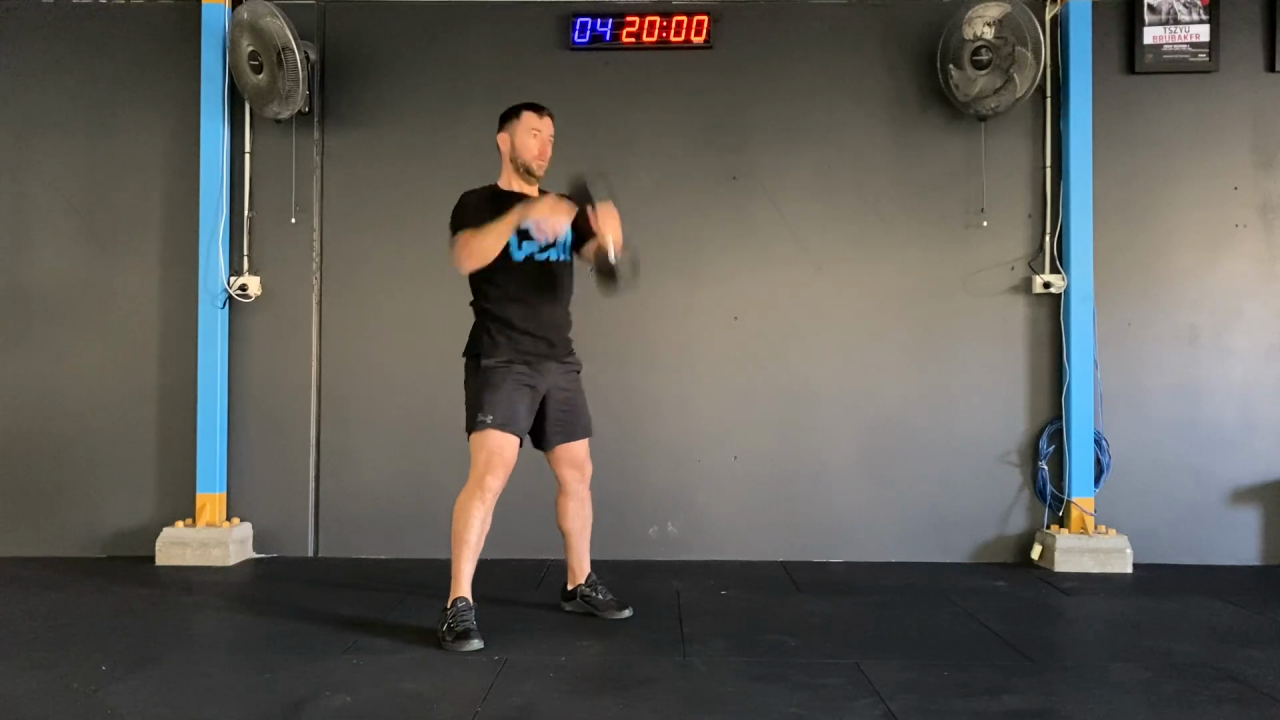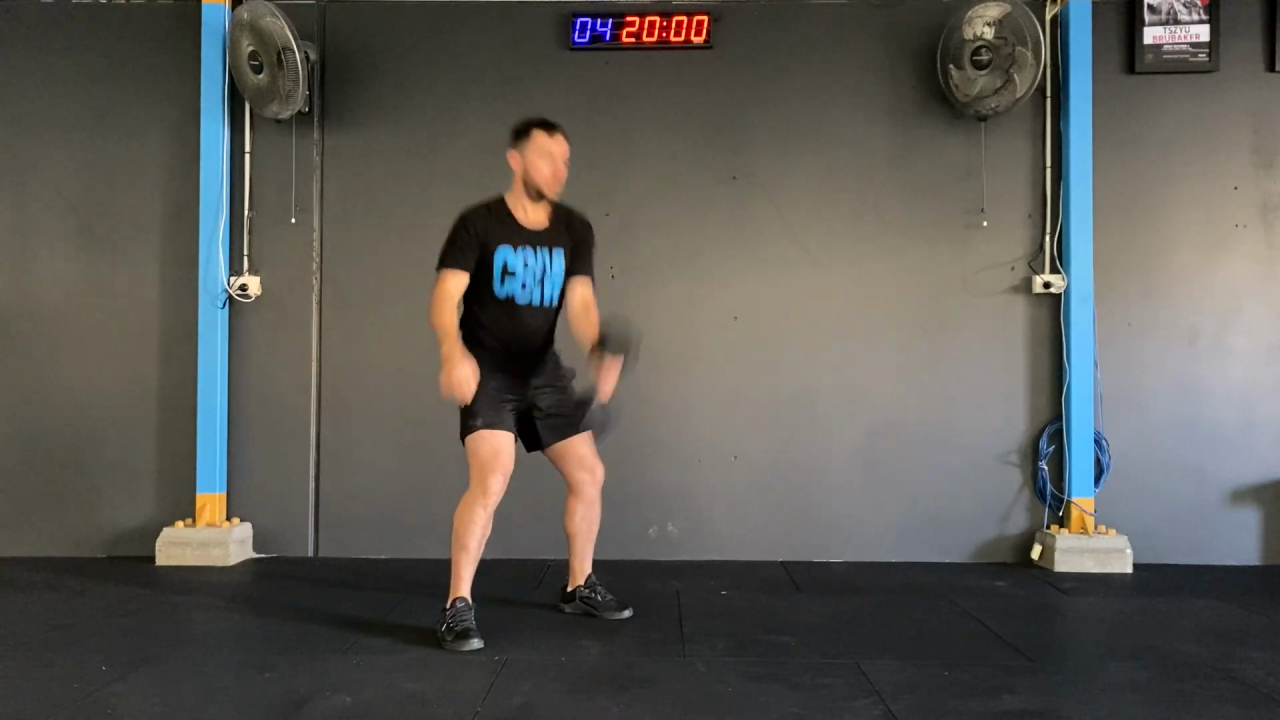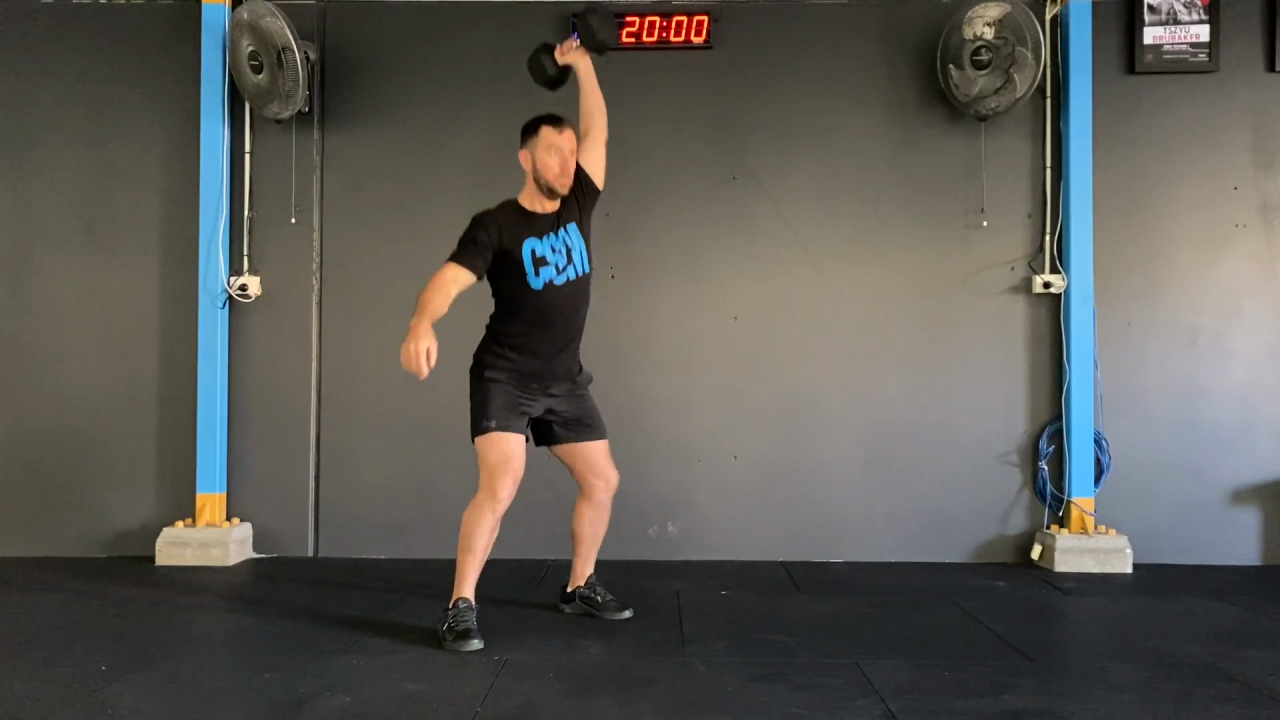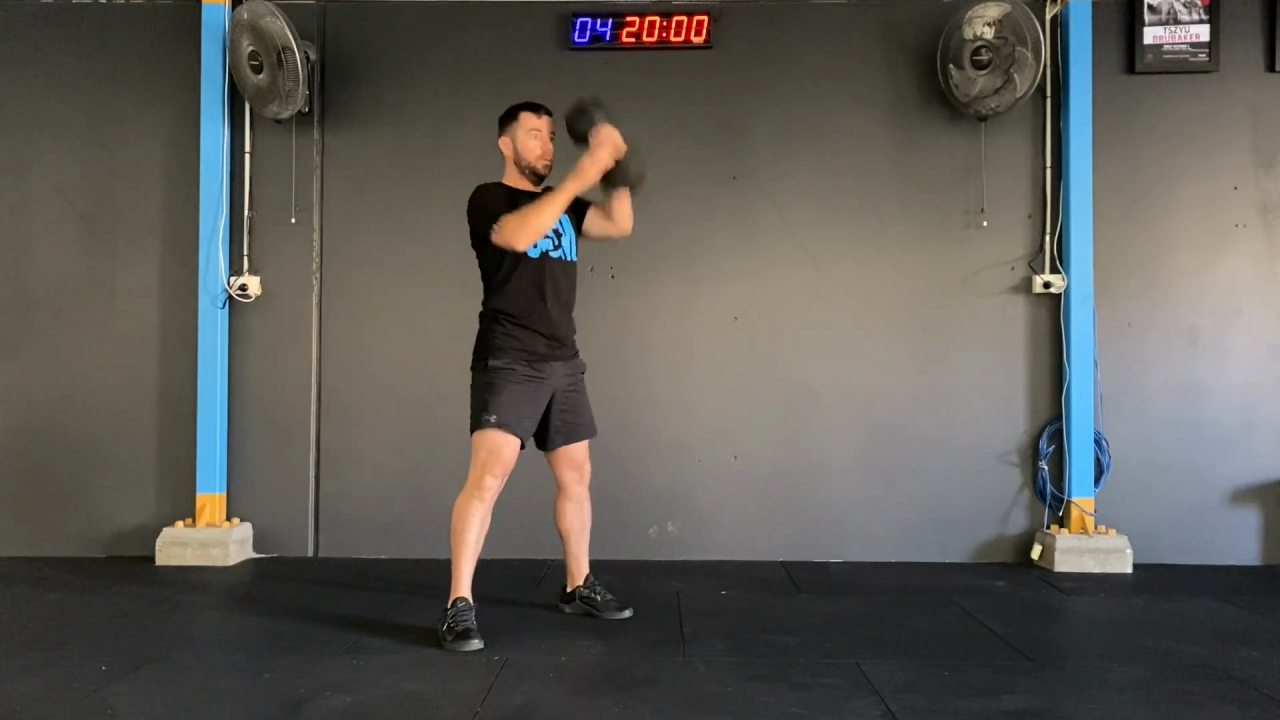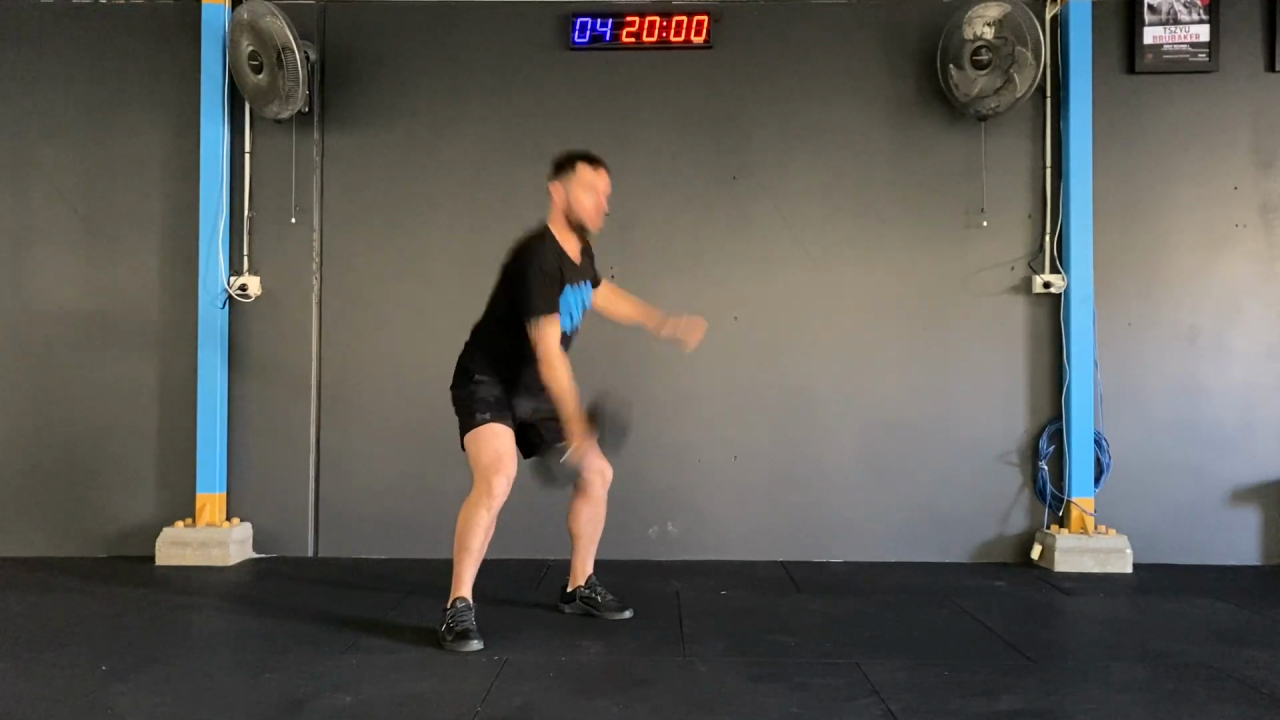
dt=1s
person 1, frame 1
left shoulder: (565, 208)
right shoulder: (479, 203)
left elbow: (605, 253)
right elbow: (467, 257)
left wrist: (609, 227)
right wrist: (523, 215)
left hip: (558, 362)
right hip: (501, 361)
left knee: (577, 474)
right knee: (489, 476)
left ankle: (579, 584)
right ankle: (459, 603)
person 1, frame 2
left shoulder: (576, 230)
right shoulder: (479, 224)
left elbow: (581, 300)
right elbow: (446, 293)
left wrist: (600, 354)
right wrist: (455, 354)
left hip: (544, 374)
right hip: (487, 375)
left knee: (588, 474)
right knee: (491, 480)
left ankle: (580, 585)
right ankle: (458, 606)
person 1, frame 3
left shoulder: (578, 205)
right shoulder: (496, 226)
left elbow: (598, 134)
right elbow: (449, 281)
left wrist: (582, 66)
right wrist: (422, 324)
left hip: (565, 379)
right hip: (505, 379)
left knee: (602, 481)
right knee: (500, 489)
left ankle: (580, 585)
right ankle: (461, 605)
person 1, frame 4
left shoulder: (560, 203)
right shoulder: (489, 198)
left elbow: (620, 224)
right elbow: (516, 235)
left wrist: (610, 157)
right wrist: (579, 179)
left hip: (562, 362)
right hip: (508, 362)
left knee: (575, 477)
right knee: (488, 478)
left ankle: (579, 586)
right ankle: (459, 605)
person 1, frame 5
left shoulder: (579, 250)
right shoulder: (538, 258)
left elbow: (605, 296)
right elbow: (548, 352)
left wrist: (665, 324)
right wrist: (576, 430)
left hip: (538, 387)
right hip: (489, 382)
left knee: (598, 475)
right knee: (495, 484)
left ankle: (579, 586)
right ankle: (459, 606)
